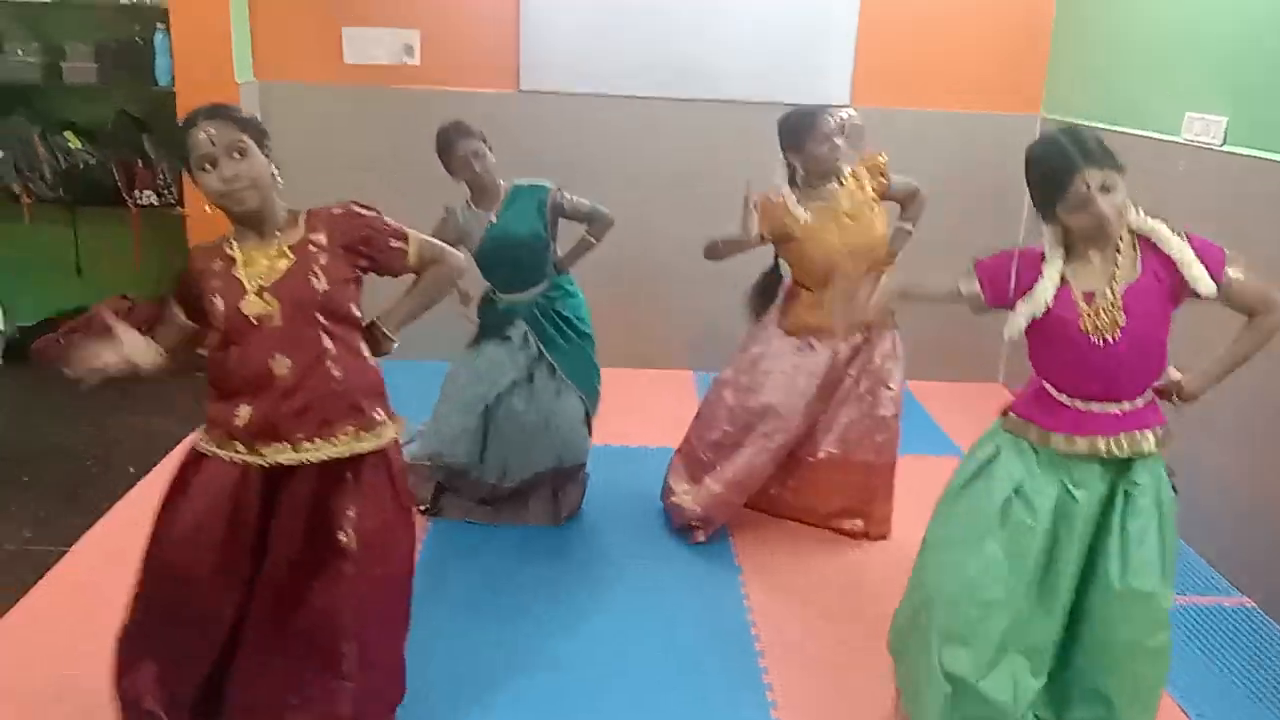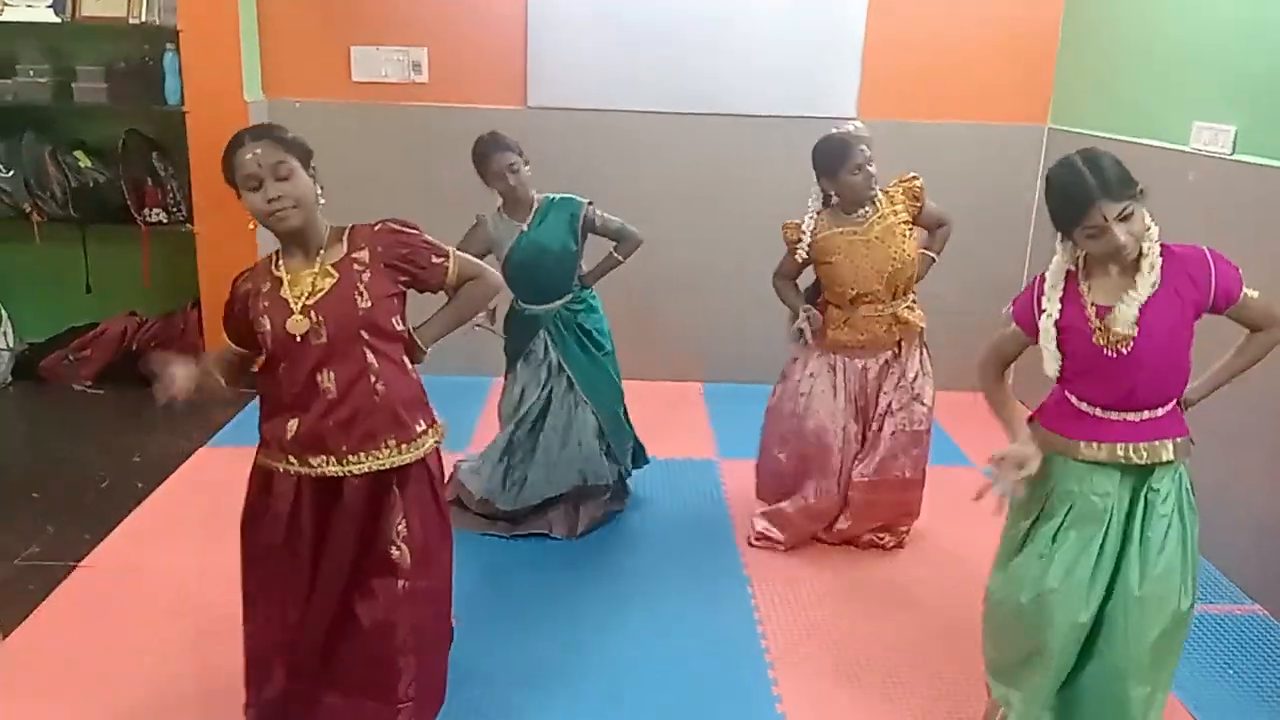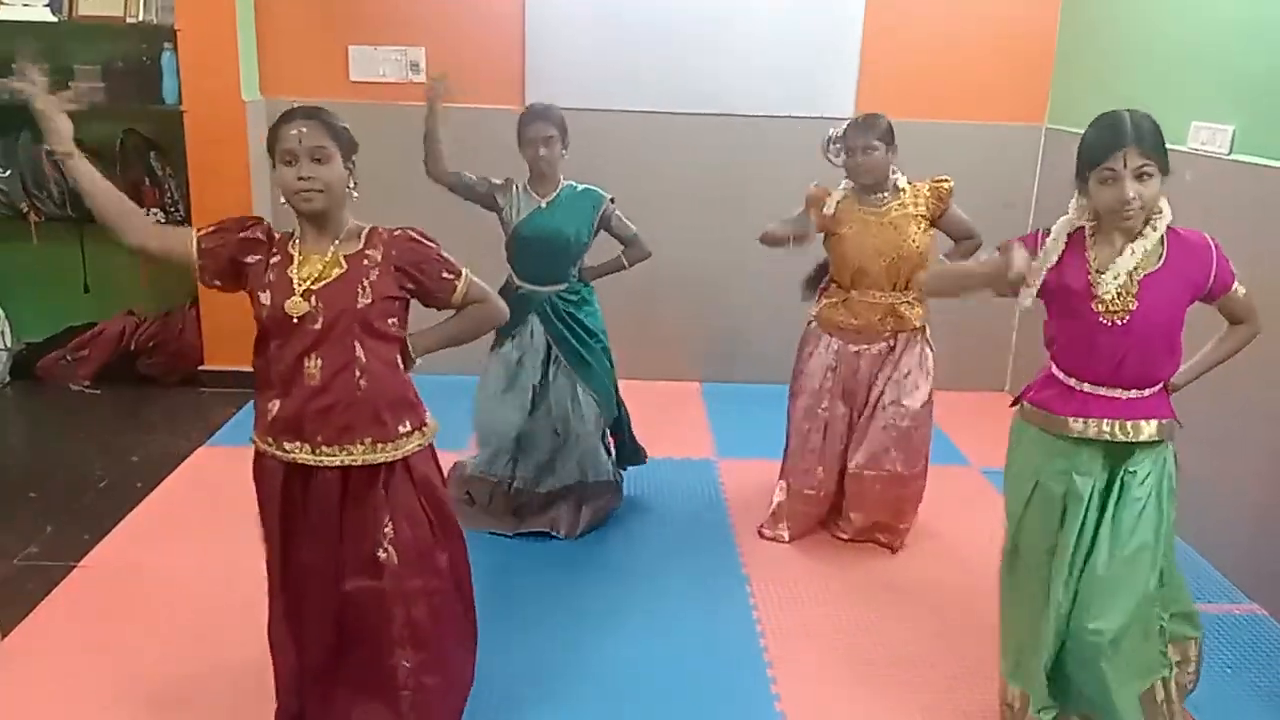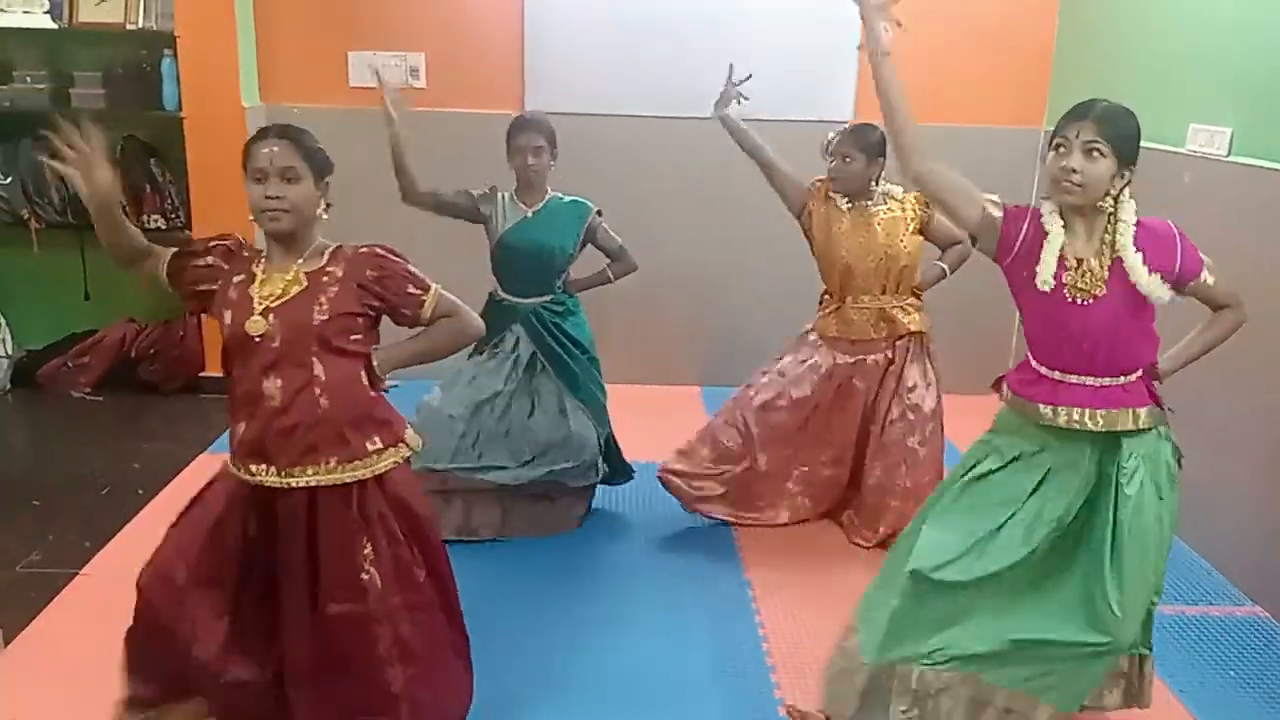
dt=0.3s
person 1, frame 1
left shoulder: (1176, 255)
right shoulder: (1027, 273)
right elbow: (920, 290)
left wrist: (1200, 380)
right wrist: (878, 297)
left hip: (1129, 470)
right hip: (1033, 460)
left knee: (1128, 626)
right knee: (960, 596)
person 1, frame 2
left shoulder: (1198, 270)
right shoulder: (1050, 292)
right elbow: (993, 367)
left wrist: (1197, 390)
right wrist: (1020, 440)
left hip: (1154, 478)
right hip: (1064, 469)
left knee: (1137, 632)
right knee: (1047, 613)
person 1, frame 3
left shoulder: (1194, 254)
right shoulder: (1055, 250)
left elbow: (1246, 320)
left wrist: (1181, 375)
left hip: (1140, 453)
right hip: (1049, 445)
left knee: (1116, 609)
right knee: (1050, 591)
person 1, frame 4
left shoulder: (1160, 245)
right shoulder: (1019, 232)
left elbow: (1232, 309)
right elbow: (916, 165)
left wrist: (1163, 366)
left hip: (1125, 454)
right hip: (1030, 439)
left knee: (1104, 604)
right knee: (943, 560)
person 2, frame 1
left shoulder: (341, 229)
right shoulder: (205, 266)
left elbow: (449, 263)
left wrist: (382, 328)
right wrist: (143, 354)
left hip: (349, 460)
right hip: (242, 465)
left knee: (346, 615)
right knee: (194, 609)
person 2, frame 2
left shoulder: (383, 245)
right shoulder: (251, 290)
left elbow: (486, 280)
right elbow: (240, 362)
left wrist: (417, 340)
right wrist: (195, 376)
left hip: (393, 471)
right hip: (296, 482)
left knee: (391, 624)
right knee: (292, 626)
person 2, frame 3
left shoulder: (399, 250)
right shoulder: (254, 252)
left elbow: (490, 309)
right elbow: (139, 233)
left wrist: (409, 345)
right wrist: (63, 144)
left hip: (382, 464)
right hip: (292, 467)
left knee: (394, 614)
right knee: (307, 612)
person 2, frame 4
left shoulder: (366, 268)
right shoulder: (224, 266)
left elbow: (465, 324)
right elbow: (136, 254)
left wrist: (378, 361)
right wrist: (100, 196)
left hip: (356, 484)
right hip: (257, 488)
left knee: (373, 632)
person 3, frame 1
left shoulder: (868, 181)
right shoulder: (780, 212)
left elbow: (916, 196)
right elbow: (713, 251)
left wrist: (900, 239)
right wrist: (743, 238)
left hip: (867, 332)
right hip: (803, 334)
left knee: (865, 430)
right knee: (750, 410)
left ankle: (847, 510)
right ankle: (700, 500)
person 3, frame 2
left shoulder: (902, 202)
right shoulder: (815, 233)
left elbow: (944, 226)
right elbow: (781, 279)
left wrist: (921, 266)
right wrist: (800, 310)
left hip: (898, 350)
right hip: (835, 351)
left knee: (897, 445)
right knee: (816, 439)
left ankle: (868, 522)
right ankle: (791, 518)
person 3, frame 3
left shoulder: (925, 200)
right shoulder: (831, 206)
left elbow: (972, 240)
right elbow: (770, 234)
left wrist: (932, 272)
right wrist: (795, 233)
left hip: (899, 339)
right hip: (833, 336)
left knee: (891, 434)
right knee: (818, 425)
left ankle: (874, 517)
right ankle: (800, 512)
person 3, frame 4
left shoulder: (910, 209)
right shoulder: (816, 206)
left elbow: (962, 245)
right elbow: (766, 162)
left wrist: (929, 277)
right wrist: (724, 113)
left hip: (898, 350)
right hip: (832, 346)
left knee: (903, 444)
right knee: (768, 407)
left ankle: (880, 522)
right ankle: (755, 495)
person 4, frame 1
left shoulder: (538, 196)
right shoulder: (458, 221)
left elbow: (602, 219)
left wrist: (565, 263)
left hip: (556, 316)
right hip: (503, 322)
left knee: (560, 415)
right knee: (469, 406)
left ankle: (551, 490)
right ankle: (481, 487)
person 4, frame 2
left shoulder: (570, 210)
right shoulder: (488, 230)
left elbow: (632, 238)
left wrist: (591, 277)
left hip: (579, 329)
right hip: (530, 333)
left knee: (584, 424)
right knee: (526, 427)
left ankle: (580, 503)
right ankle: (517, 499)
person 4, frame 3
left shoulder: (590, 202)
right shoulder: (504, 196)
left elbow: (641, 249)
right elbow: (439, 173)
left wrist: (590, 272)
right wrist: (432, 116)
left hip: (573, 321)
right hip: (522, 319)
left knee: (578, 417)
right knee: (511, 415)
left ankle: (580, 503)
right ankle: (514, 494)
person 4, frame 4
left shoulder: (577, 214)
right shoulder: (489, 206)
left elbow: (626, 261)
right elbow: (415, 196)
left wrist: (575, 283)
right wrist: (395, 136)
left hip: (557, 331)
right hip: (505, 330)
left knee: (568, 430)
right knee: (449, 419)
left ankle: (559, 505)
